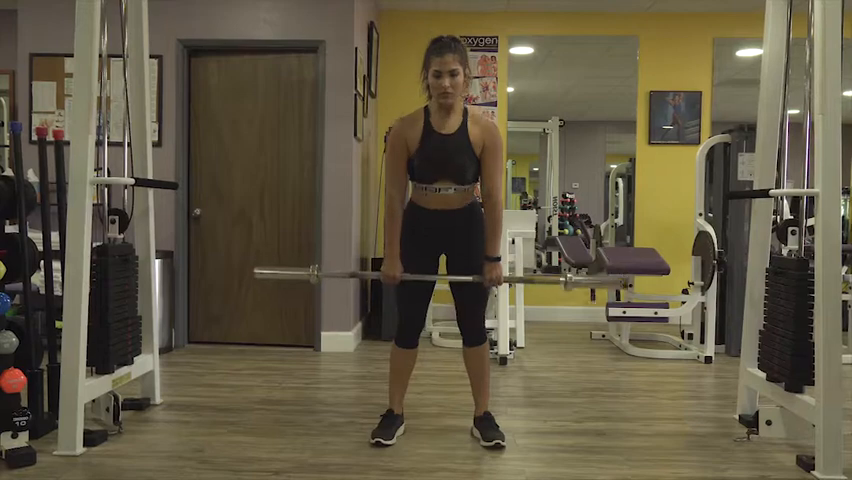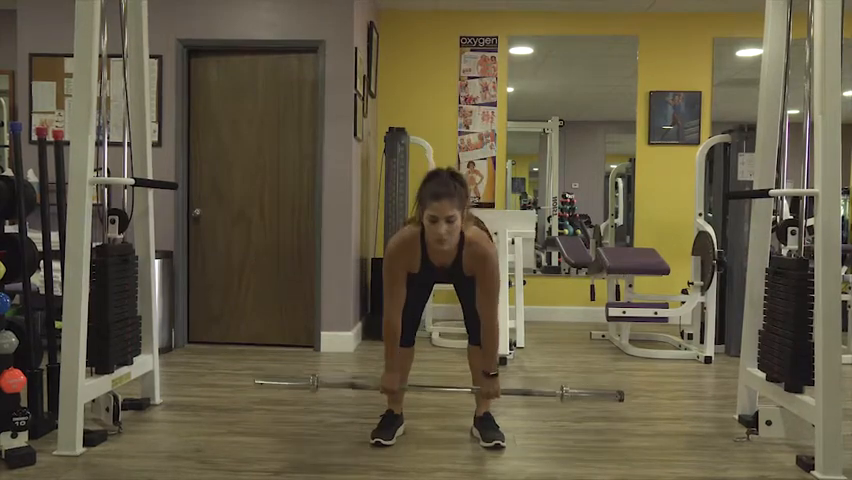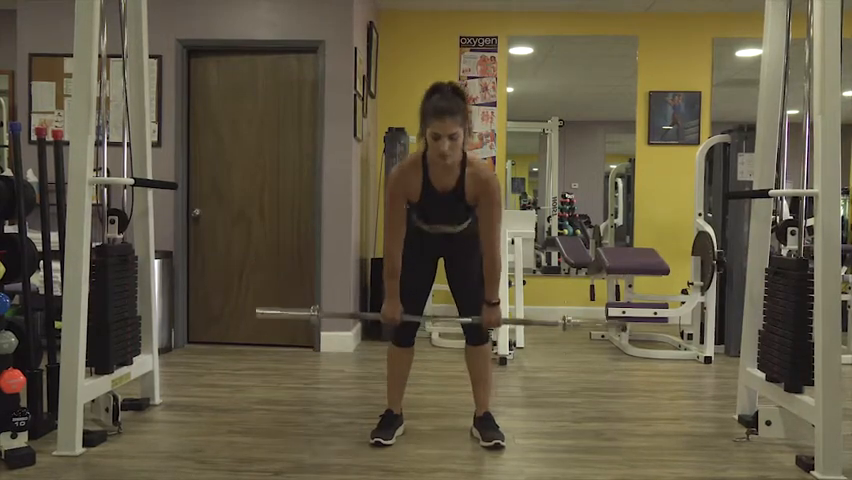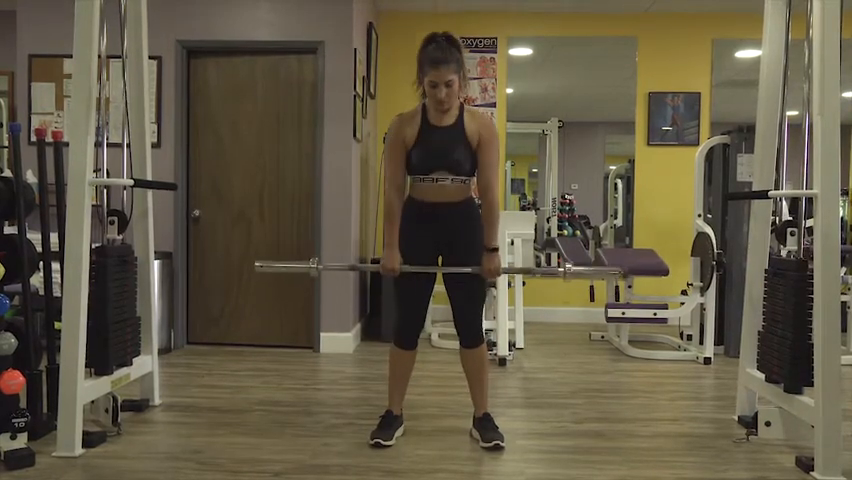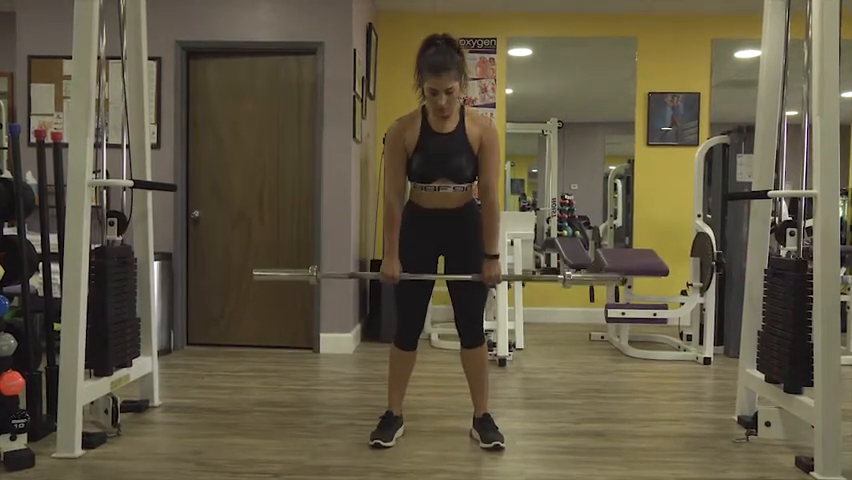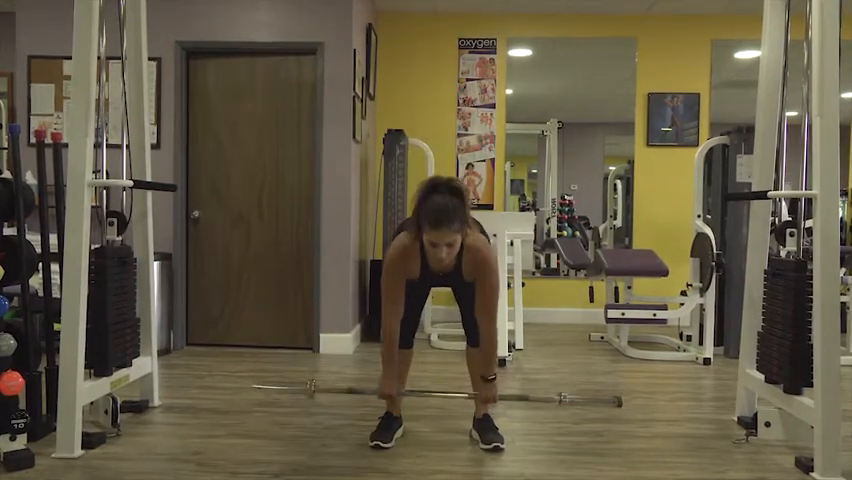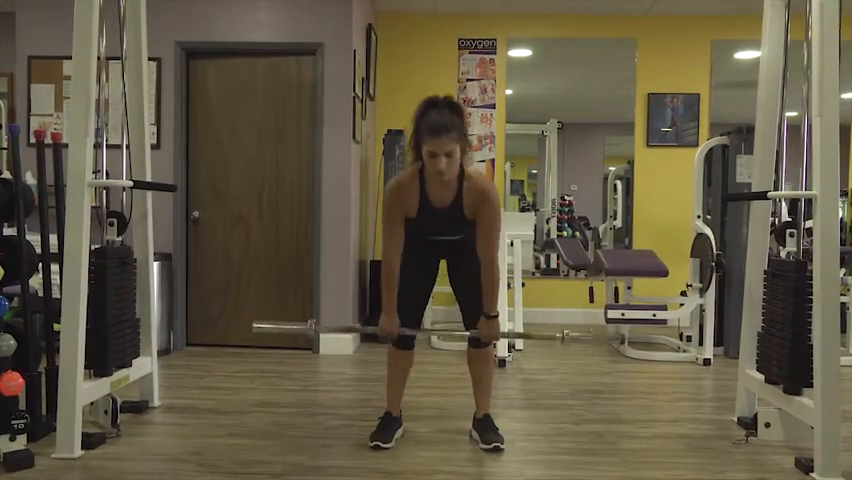
dt=0.7s
person 1, frame 1
left shoulder: (485, 131)
right shoulder: (405, 128)
left elbow: (493, 198)
right elbow: (394, 196)
left wrist: (493, 257)
right wrist: (391, 254)
left hip: (467, 227)
right hip: (418, 228)
left knee: (473, 326)
right knee: (408, 324)
left ankle: (483, 416)
right ankle: (394, 413)
person 1, frame 2
left shoulder: (481, 249)
right shoulder: (400, 247)
left elbow: (489, 321)
right elbow: (392, 318)
left wrist: (490, 373)
right wrist: (391, 369)
left knee: (477, 328)
right knee: (405, 328)
left ankle: (483, 416)
right ankle: (394, 414)
person 1, frame 3
left shoulder: (483, 177)
right shoulder: (403, 174)
left elbow: (491, 246)
right elbow: (393, 243)
left wrist: (492, 301)
right wrist: (392, 297)
left hip: (465, 243)
right hip: (418, 243)
left knee: (477, 326)
right knee: (403, 324)
left ankle: (483, 416)
right ankle: (393, 414)
person 1, frame 4
left shoulder: (481, 126)
right shoulder: (403, 125)
left elbow: (489, 191)
right elbow: (393, 190)
left wrist: (491, 248)
right wrist: (390, 247)
left hip: (463, 225)
right hip: (416, 225)
left knee: (470, 326)
right knee: (407, 325)
left ankle: (482, 416)
right ankle: (393, 414)
person 1, frame 5
left shoulder: (481, 129)
right shoulder: (403, 129)
left elbow: (490, 196)
right elbow: (392, 196)
left wrist: (491, 255)
right wrist: (390, 254)
left hip: (465, 227)
right hip: (417, 228)
left knee: (471, 328)
right knee: (407, 326)
left ankle: (482, 417)
right ankle: (393, 415)
person 1, frame 6
left shoulder: (481, 253)
right shoulder: (400, 252)
left elbow: (488, 328)
right elbow: (390, 323)
left wrist: (488, 378)
right wrist: (389, 374)
left knee: (477, 330)
right knee: (403, 330)
left ankle: (482, 418)
right ankle: (393, 416)
person 1, frame 7
left shoulder: (482, 190)
right shoulder: (400, 188)
left elbow: (489, 259)
right elbow: (392, 256)
left wrist: (490, 315)
right wrist: (388, 312)
left hip: (465, 250)
right hip: (419, 249)
left knee: (479, 332)
right knee: (403, 330)
left ankle: (482, 418)
right ankle: (392, 416)
